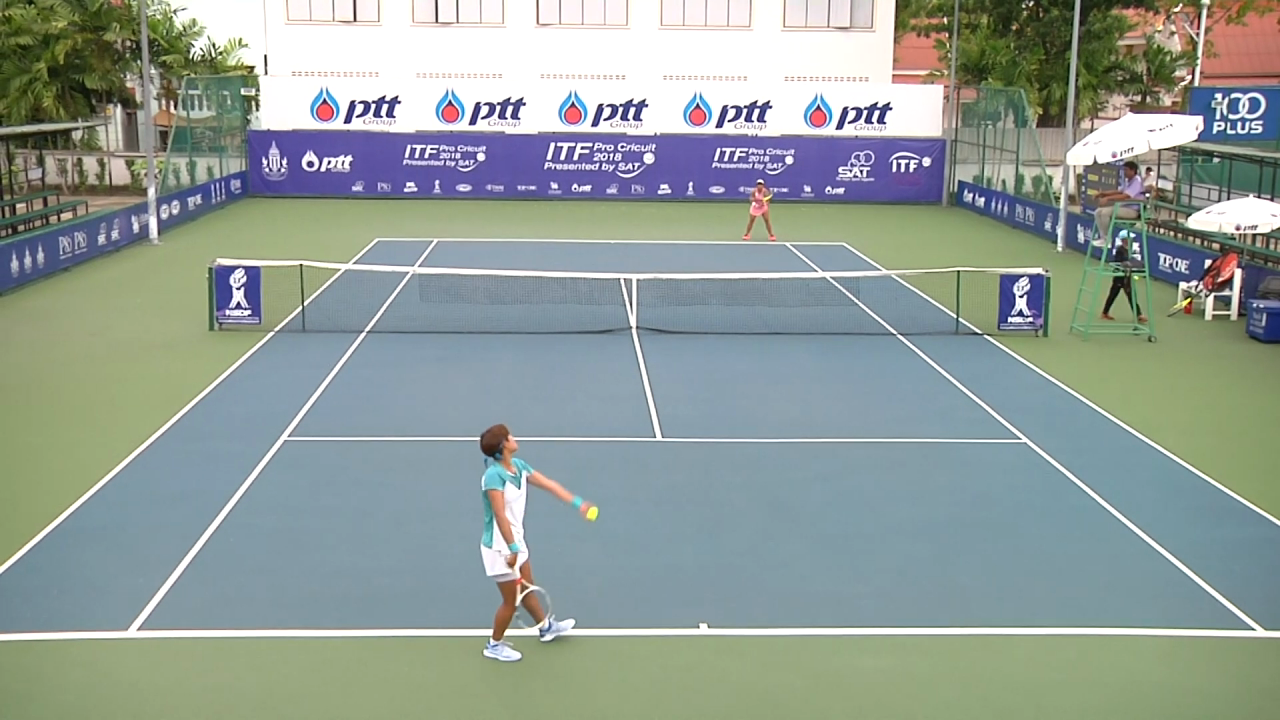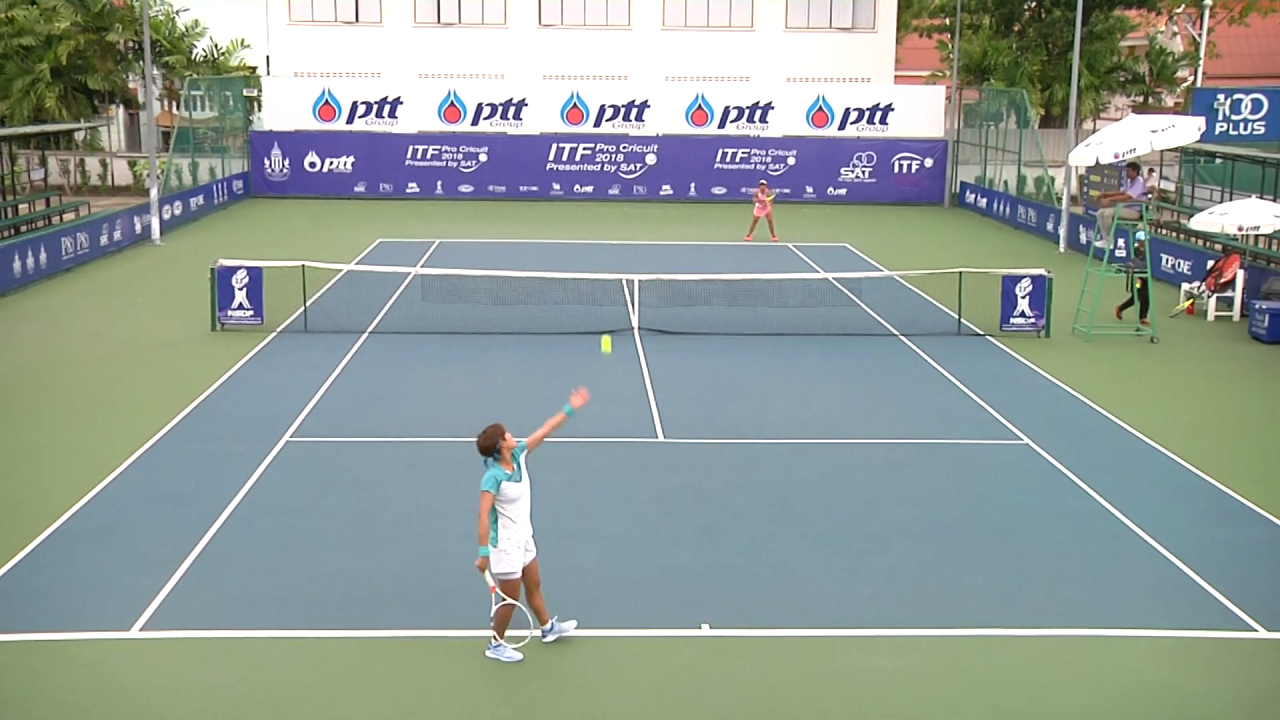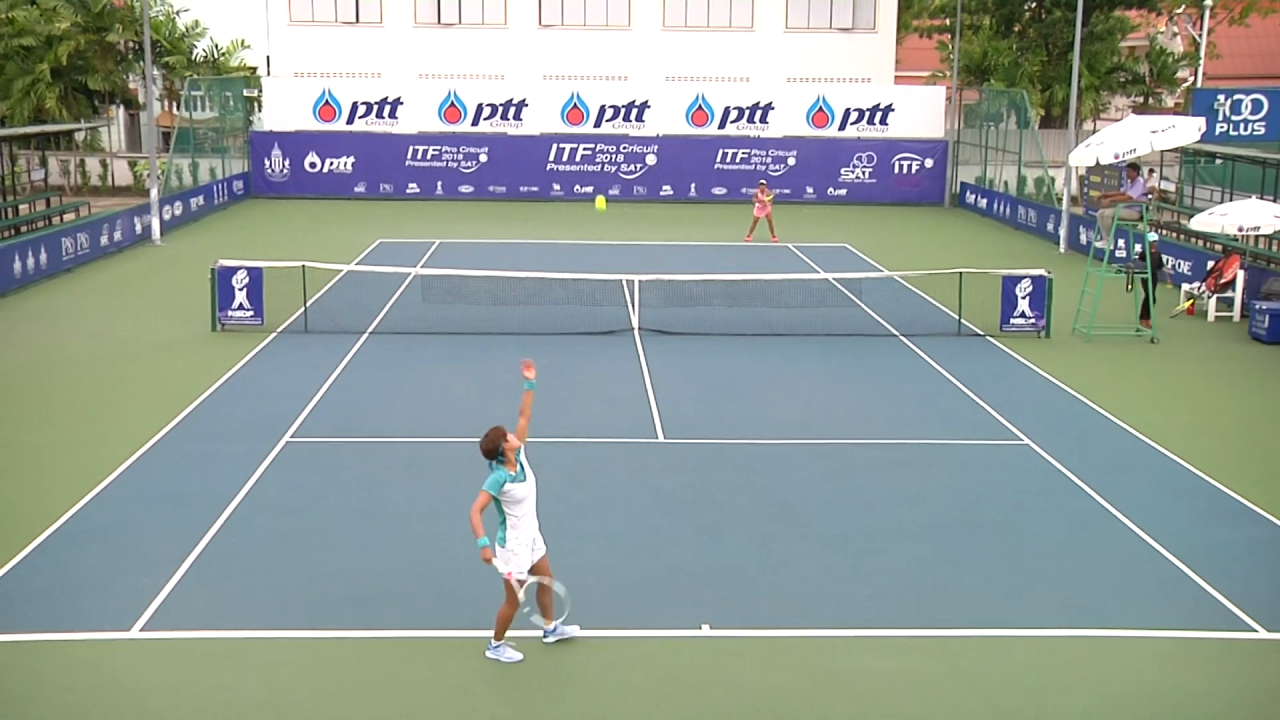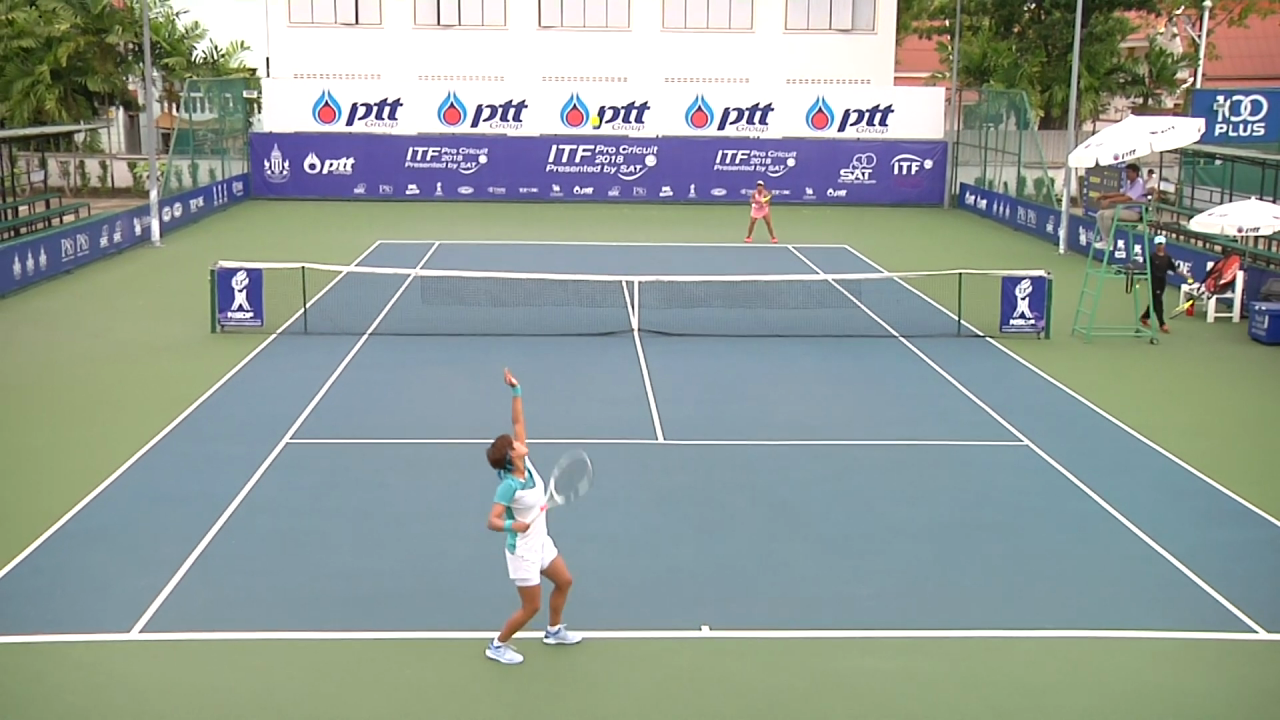
dt=0.2s
person 1, frame 1
left shoulder: (520, 466)
right shoulder: (494, 476)
left elbow: (548, 484)
right elbow: (500, 516)
left wrist: (576, 502)
right wrist: (511, 549)
left hip: (516, 543)
right hip: (500, 548)
right knee: (511, 599)
left ankle: (546, 627)
right ankle: (494, 644)
person 1, frame 2
left shoulder: (519, 459)
right shoulder: (492, 478)
left elbow: (543, 432)
right elbow: (483, 517)
left wrist: (570, 409)
right wrist: (484, 553)
left hip: (524, 541)
right hip: (505, 547)
left knee: (534, 585)
right knee: (510, 598)
left ankle: (548, 628)
right ankle: (496, 645)
person 1, frame 3
left shoulder: (519, 457)
right shoulder: (498, 478)
left elbow: (525, 417)
right elbow: (475, 512)
left wrist: (529, 384)
right wrist: (484, 544)
left hip: (531, 538)
right hip: (512, 546)
left knee: (547, 581)
right knee: (514, 599)
left ankle: (551, 629)
right ankle: (496, 646)
person 1, frame 4
left shoulder: (525, 464)
right shoulder: (508, 487)
left elbow: (518, 423)
right elbow: (492, 522)
left wrist: (515, 391)
right wrist: (513, 523)
left hip: (541, 544)
right hip: (522, 552)
left knee: (564, 582)
right knee: (531, 606)
left ankle: (554, 631)
right ankle: (498, 646)
